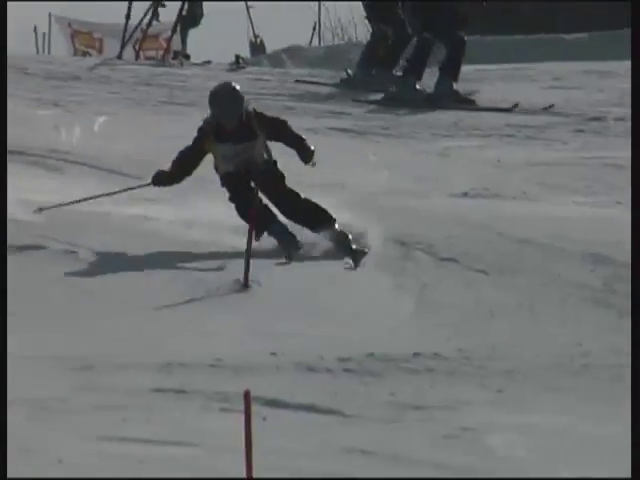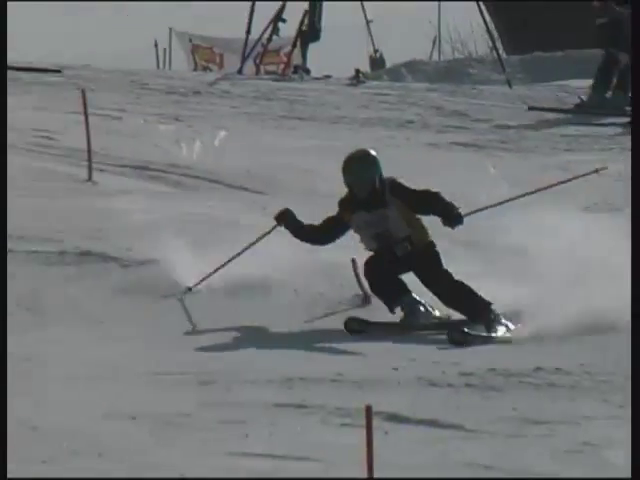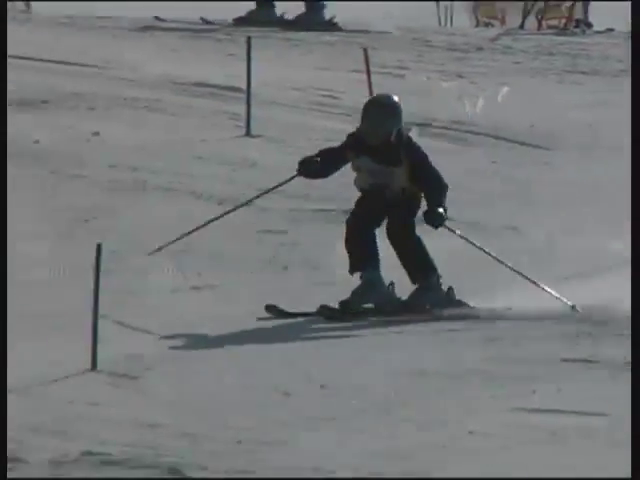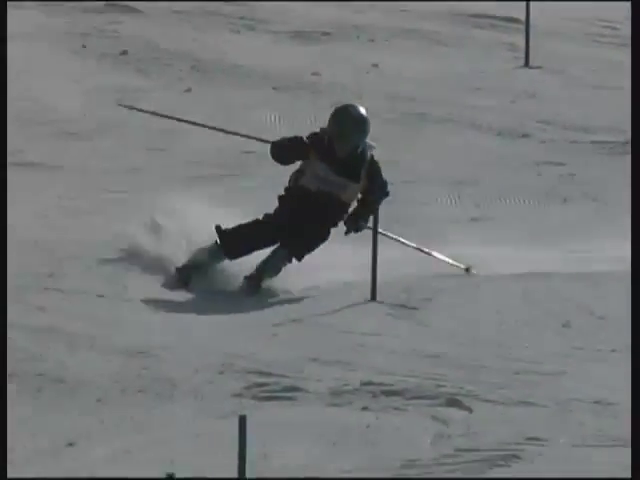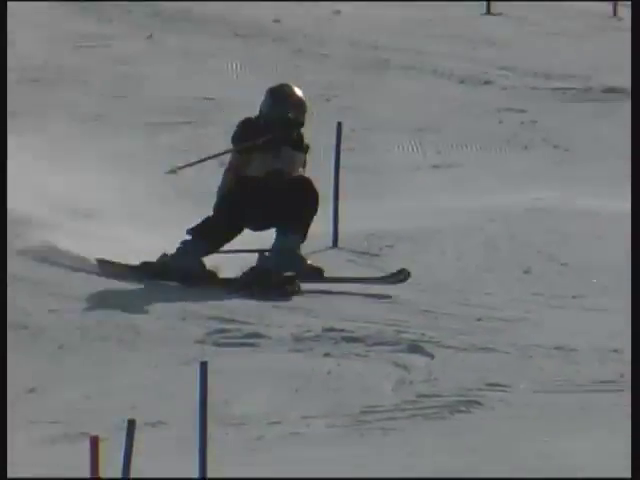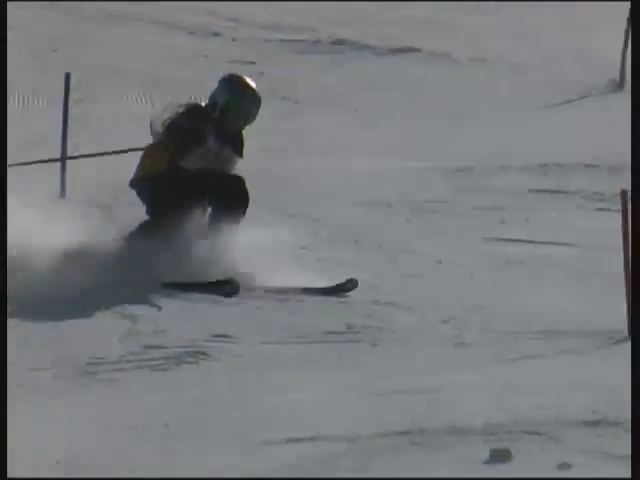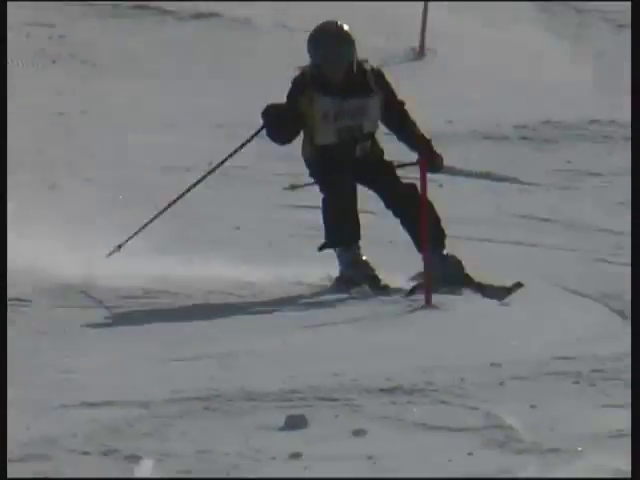
dt=0.4s
person 1, frame 1
left shoulder: (255, 122)
right shoulder: (208, 134)
left elbow: (280, 129)
right elbow: (188, 160)
left wrist: (302, 147)
right wrist: (168, 176)
left hip: (261, 167)
right hip: (232, 175)
left knee: (288, 200)
right knee: (244, 199)
left ankle: (335, 233)
right ankle: (284, 236)
person 1, frame 2
left shoulder: (392, 192)
right shoulder: (349, 209)
left elbow: (426, 200)
right elbow: (324, 233)
left wrist: (448, 212)
right wrist: (294, 225)
left hip: (418, 248)
right hip: (390, 255)
left knee: (440, 283)
right knee: (373, 271)
left ankle: (491, 318)
right ankle: (417, 310)
person 1, frame 3
left shoulder: (407, 150)
right shoulder: (357, 143)
left elbow: (433, 181)
right elbow: (329, 160)
left wrist: (436, 207)
right wrist: (312, 164)
left hip: (402, 198)
right hip: (372, 195)
left knee: (399, 231)
right knee: (357, 226)
left ankle: (430, 286)
right ankle: (374, 286)
person 1, frame 4
left shoulder: (365, 164)
right shoulder: (316, 145)
left elbow: (378, 191)
right elbow: (280, 151)
left wrist: (362, 213)
right wrist: (290, 148)
left hip: (333, 206)
right hip: (303, 195)
left knee: (317, 230)
right knee: (273, 228)
left ankle: (266, 269)
right ankle: (204, 259)
person 1, frame 5
left shoulder: (298, 146)
right shoulder: (252, 128)
right elbow: (240, 142)
right wrist: (273, 136)
left hip: (272, 206)
right hip: (241, 195)
left knee: (305, 190)
left ankle: (280, 258)
right ankle: (183, 258)
person 1, frame 6
left shoulder: (233, 144)
right shoulder: (194, 115)
left elbow: (212, 179)
right elbow: (174, 141)
left hip: (187, 182)
right hip: (155, 181)
left knee: (235, 192)
right knee: (171, 217)
person 1, frame 7
left shoulder: (369, 79)
right shoulder: (306, 87)
left elbow: (396, 115)
right elbow: (283, 133)
left wrist: (424, 147)
right wrist: (274, 119)
left hip: (364, 151)
right hip: (326, 156)
left knee: (404, 197)
right knee: (340, 192)
left ankle: (438, 261)
right ankle: (351, 261)
